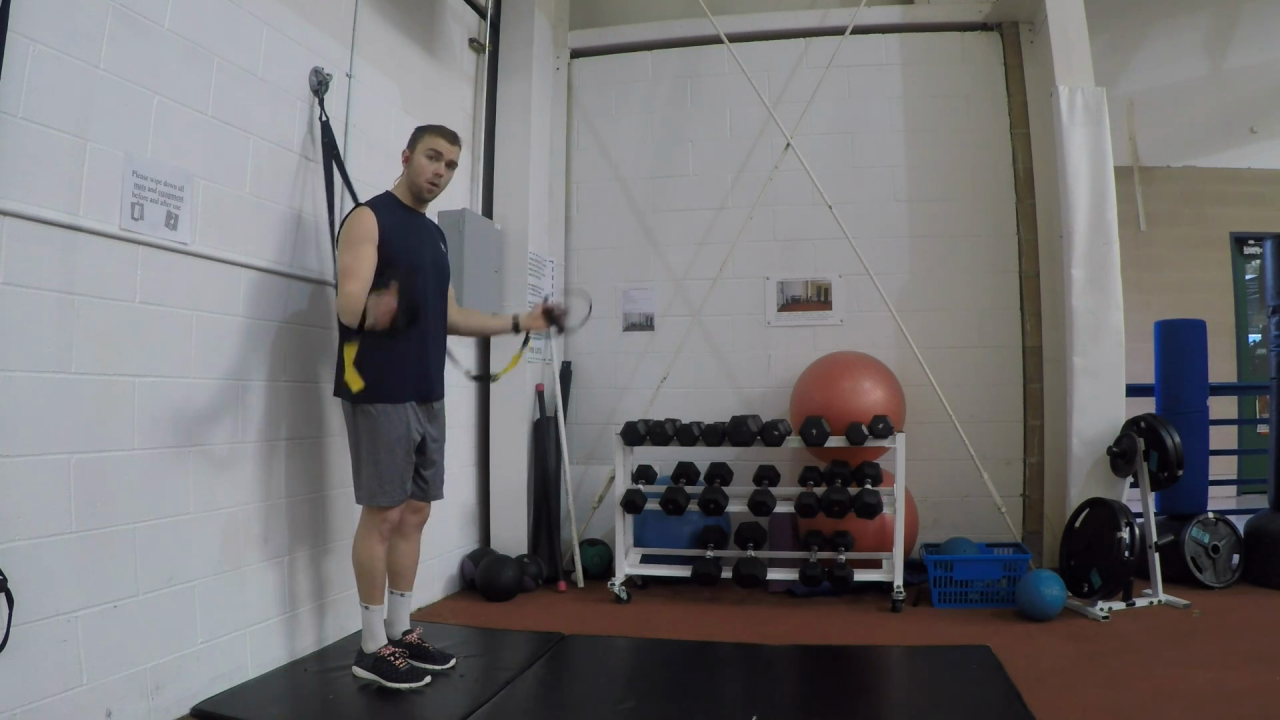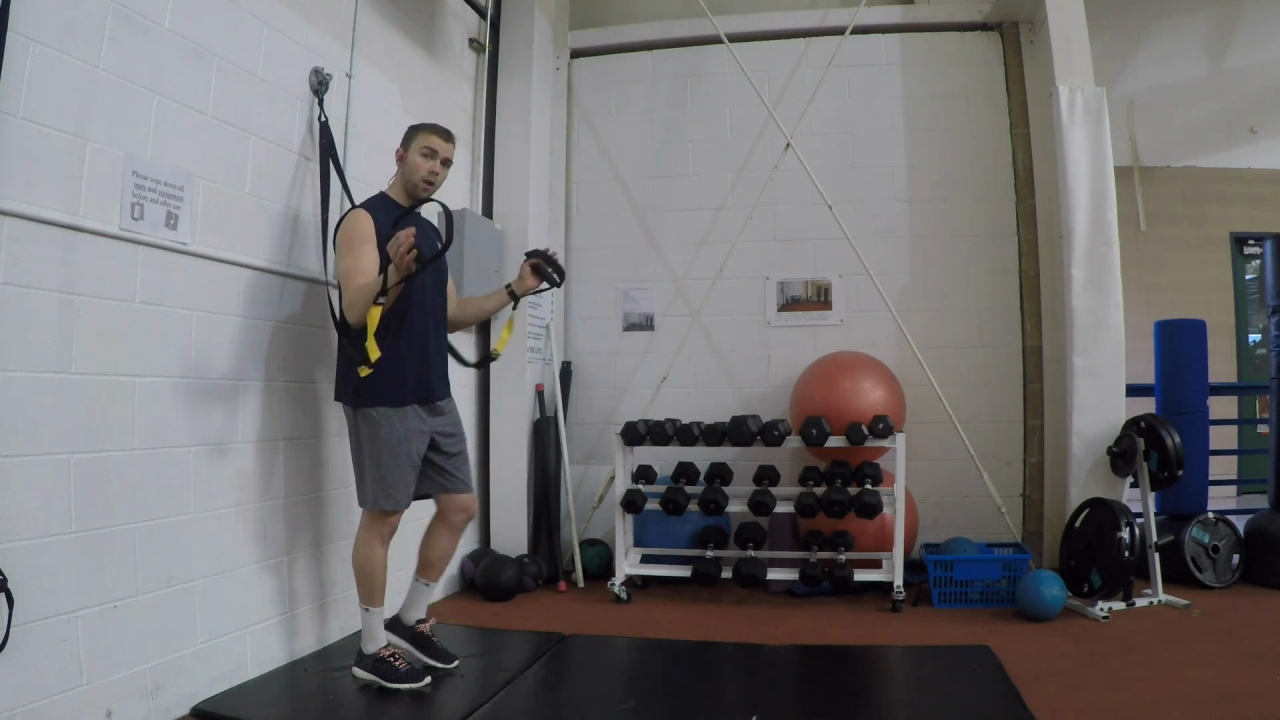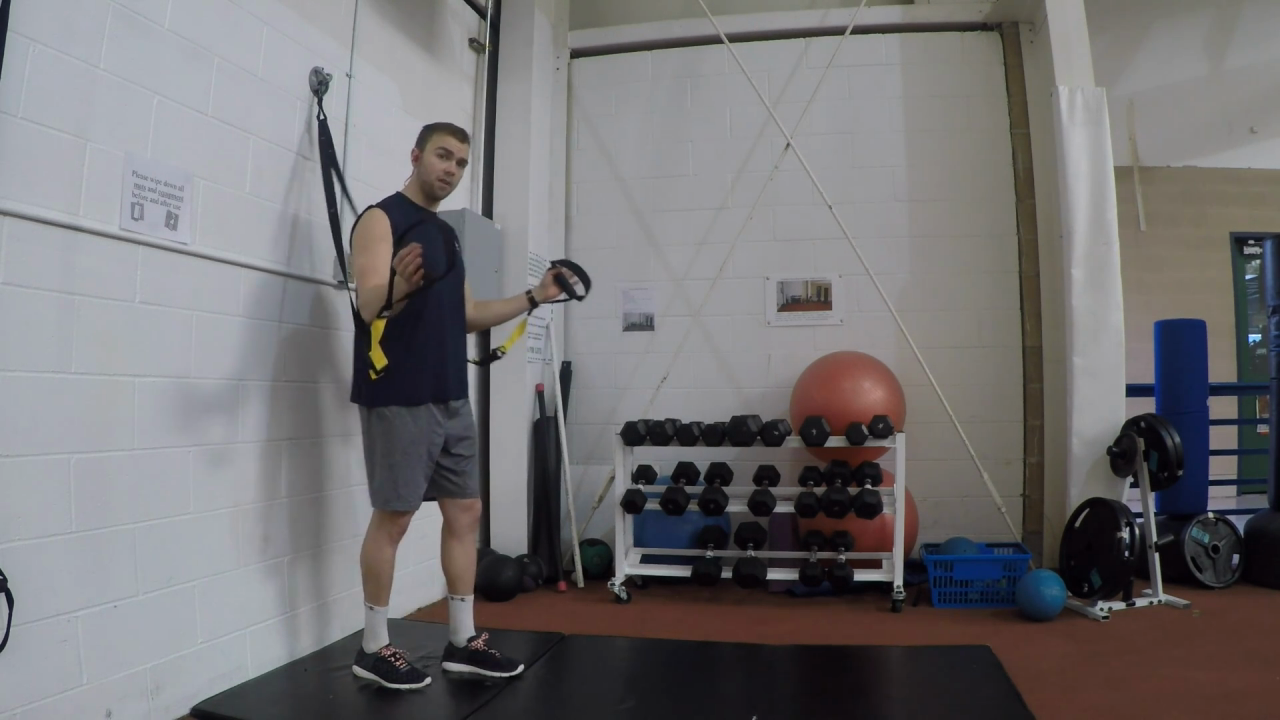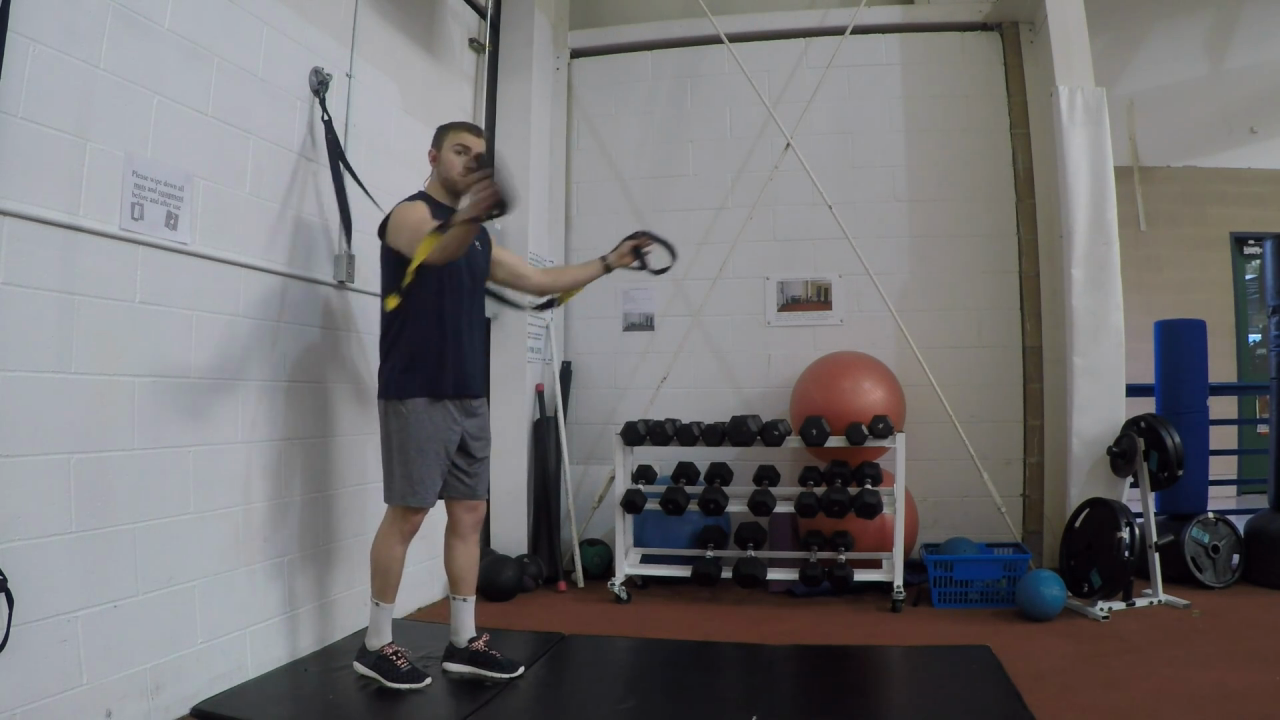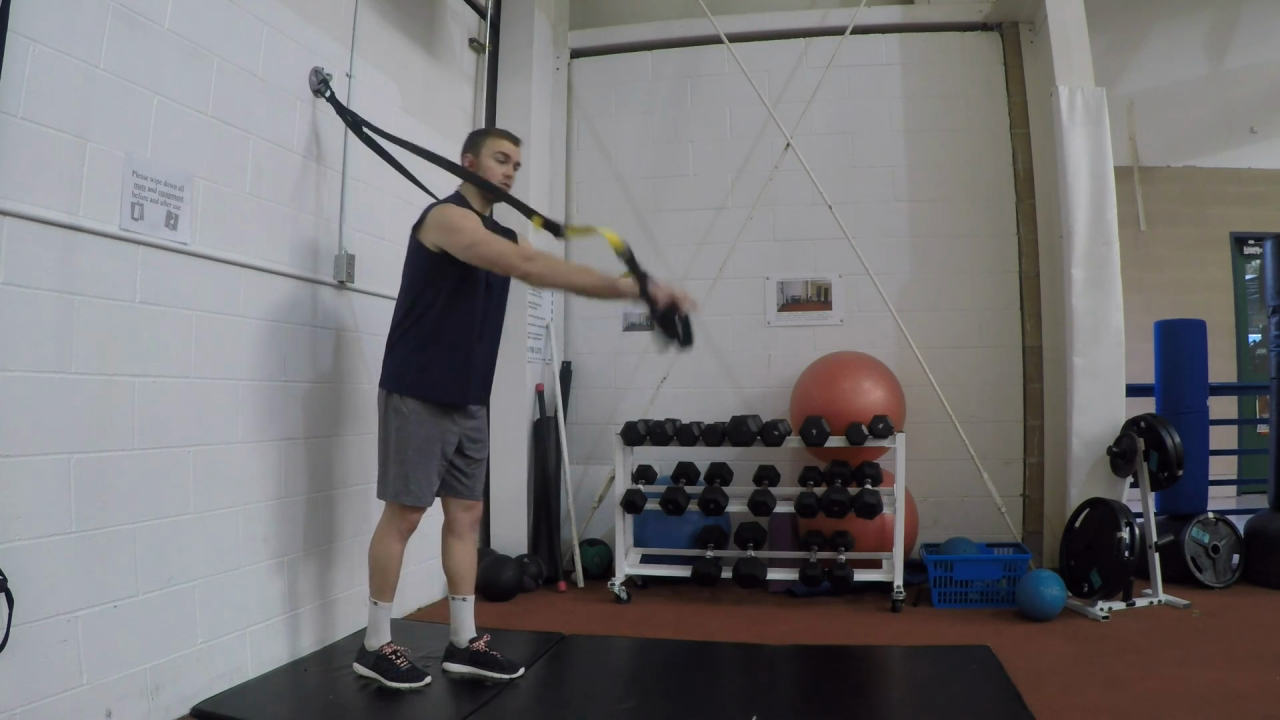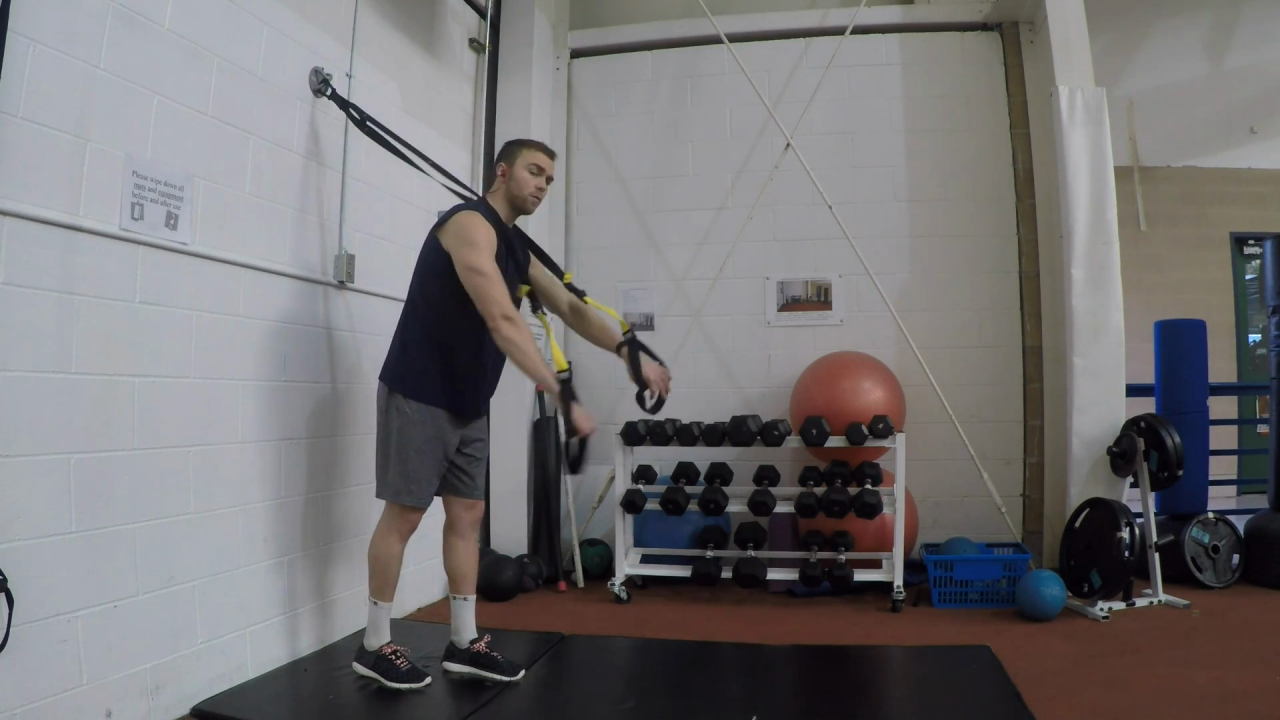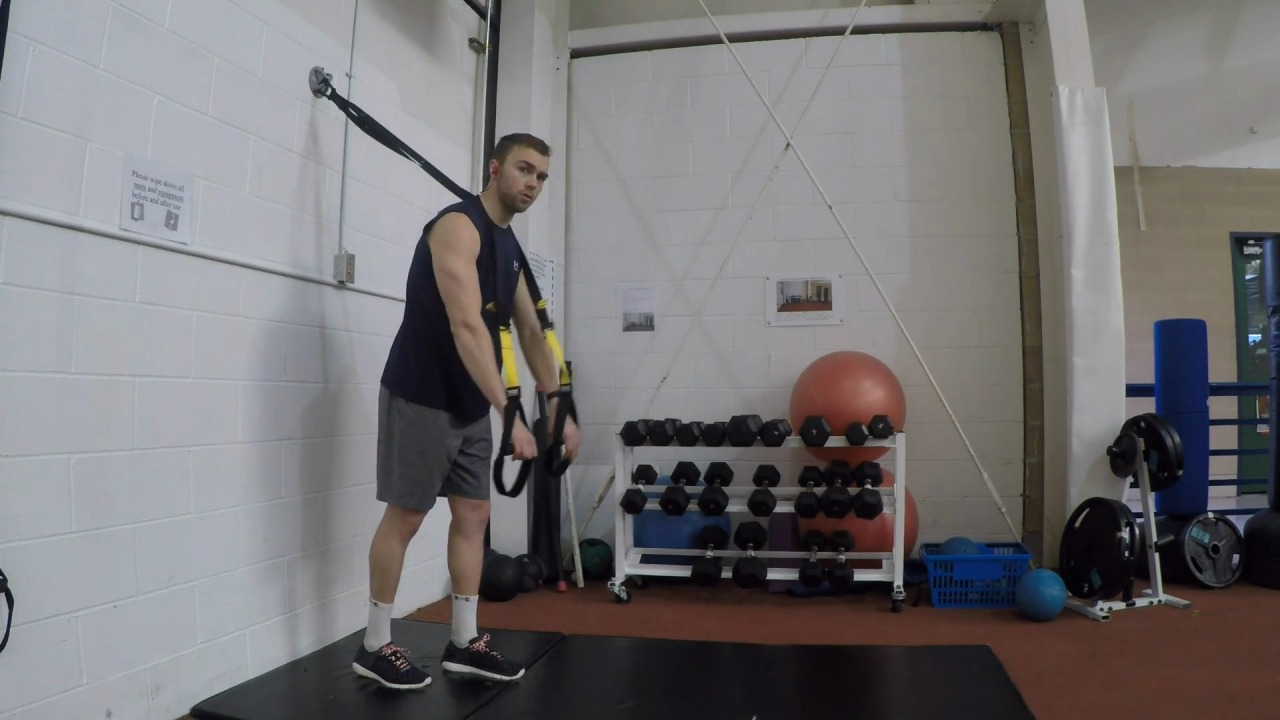
dt=0.4s
person 1, frame 1
left shoulder: (434, 234)
right shoulder: (369, 219)
right elbow: (346, 305)
left wrist: (518, 322)
right wrist: (373, 312)
left hip: (427, 394)
right hip: (381, 394)
left knee: (414, 513)
right knee: (383, 514)
left ankle: (400, 630)
right ankle: (373, 646)
person 1, frame 2
left shoulder: (431, 233)
right shoulder: (366, 220)
right elbow: (355, 312)
left wrist: (514, 290)
right wrist: (395, 275)
left hip: (434, 396)
right hip: (382, 397)
left knee: (461, 505)
right knee: (382, 516)
left ankle: (410, 621)
right ankle: (373, 647)
person 1, frame 3
left shoulder: (446, 234)
right shoulder: (381, 221)
right elbow: (371, 307)
left wrist: (534, 296)
right wrist: (400, 286)
left hip: (451, 397)
right hip: (397, 398)
left knee: (465, 514)
right knee: (393, 517)
left ankle: (463, 640)
right ankle: (374, 647)
person 1, frame 4
left shoulder: (474, 235)
right shoulder: (410, 213)
left elbow: (537, 282)
right elbow: (437, 249)
left wrist: (608, 262)
right wrist: (475, 211)
left hip: (467, 395)
right hip: (417, 394)
left knee: (469, 515)
right knee: (406, 514)
left ankle: (463, 641)
right ankle: (376, 644)
person 1, frame 5
left shoulder: (499, 234)
right shoulder: (448, 217)
left elbow: (563, 271)
right elbow: (532, 267)
left wrist: (637, 288)
right wrist: (634, 285)
left hip: (467, 397)
right hip: (418, 393)
left knee: (466, 512)
right knee: (403, 513)
left ankle: (464, 641)
right ankle: (376, 645)
person 1, frame 6
left shoulder: (517, 246)
right shoulder: (469, 225)
left elbow: (571, 308)
right elbow: (503, 321)
left wrist: (631, 354)
right wrist: (562, 395)
left hip: (466, 399)
right hip: (418, 393)
left knee: (468, 513)
right knee: (403, 512)
left ankle: (463, 641)
right ankle: (375, 645)
person 1, frame 7
left shoulder: (509, 244)
right shoulder: (458, 226)
left elbow: (531, 333)
right elbow: (467, 326)
left wrist: (558, 405)
right wrist: (511, 412)
left hip: (469, 403)
right hip: (421, 396)
left knee: (474, 513)
right knee: (405, 516)
left ankle: (464, 642)
right ankle: (375, 645)
